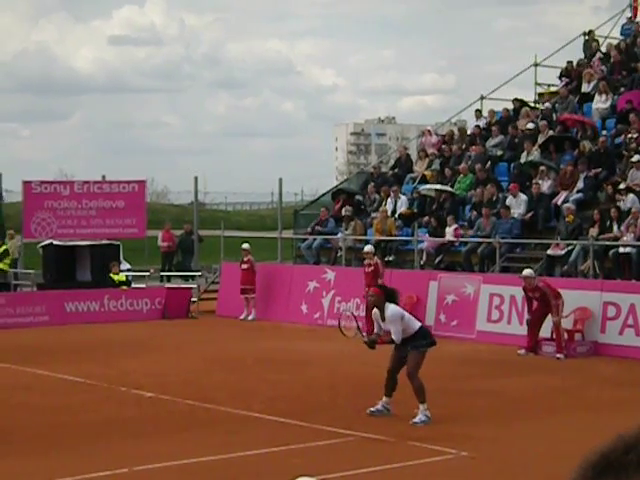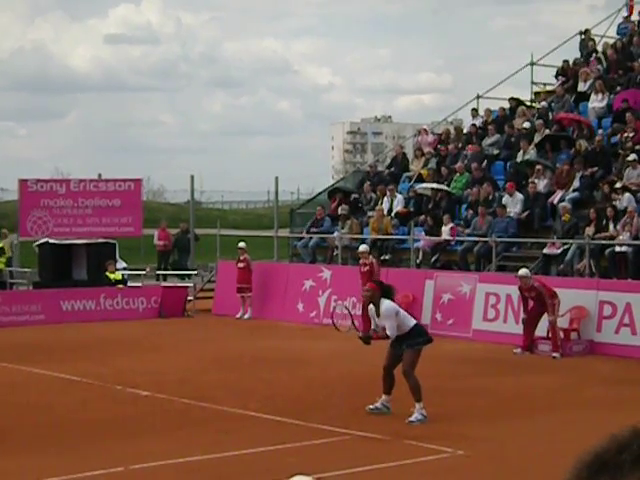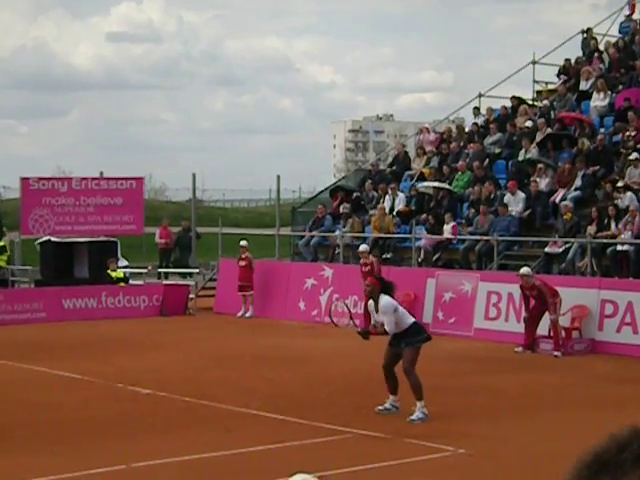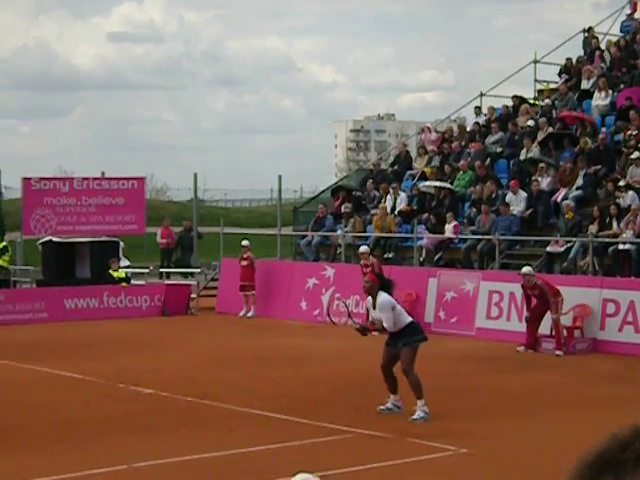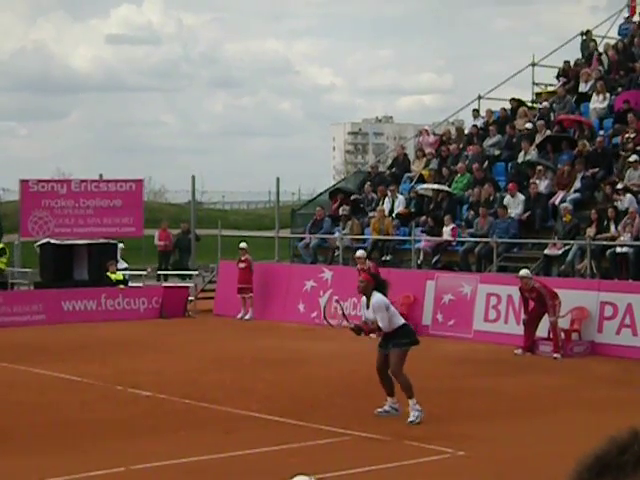
dt=0.1s
person 1, frame 1
left shoulder: (392, 312)
right shoulder: (375, 312)
left elbow: (395, 339)
right elbow: (378, 332)
left wrist: (376, 341)
right wrist: (372, 340)
left hip: (419, 338)
right hip: (405, 340)
left knee: (411, 373)
right knee: (391, 371)
left ankle: (424, 412)
right ankle: (385, 405)
person 1, frame 2
left shoulder: (387, 307)
right shoulder: (371, 308)
left elbow: (390, 334)
right elbow: (376, 328)
left wrist: (372, 337)
right wrist: (368, 335)
left hip: (414, 336)
right hip: (400, 337)
left knee: (407, 371)
right knee: (387, 368)
left ankle: (420, 410)
right ankle: (385, 403)
person 1, frame 3
left shoulder: (386, 303)
right shoulder: (371, 304)
left elbow: (389, 330)
right elbow: (376, 324)
left wrist: (370, 332)
right wrist: (367, 331)
left hip: (412, 333)
right hip: (399, 335)
left knee: (408, 370)
right knee: (387, 367)
left ankle: (421, 409)
right ankle: (393, 402)
person 1, frame 4
left shoulder: (384, 300)
right shoulder: (370, 300)
left elbow: (388, 327)
right elbow: (373, 321)
left wrist: (369, 328)
right wrist: (367, 327)
left hip: (409, 333)
right hip: (395, 335)
left knee: (406, 369)
right knee: (385, 366)
left ankle: (422, 408)
right ankle: (395, 402)
person 1, frame 5
left shoulder: (378, 300)
right shoulder: (364, 300)
left elbow: (383, 327)
right elbow: (366, 321)
left wrist: (364, 329)
right wrist: (360, 327)
left hip: (401, 334)
right hip: (388, 336)
left knee: (396, 371)
right knee: (380, 369)
left ankle: (415, 408)
right ankle: (392, 404)
